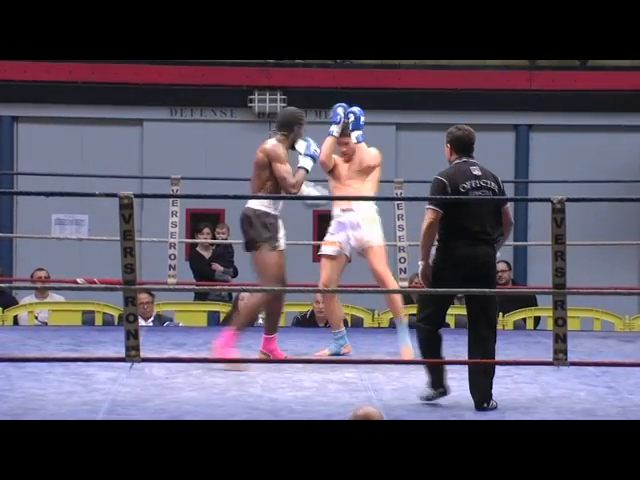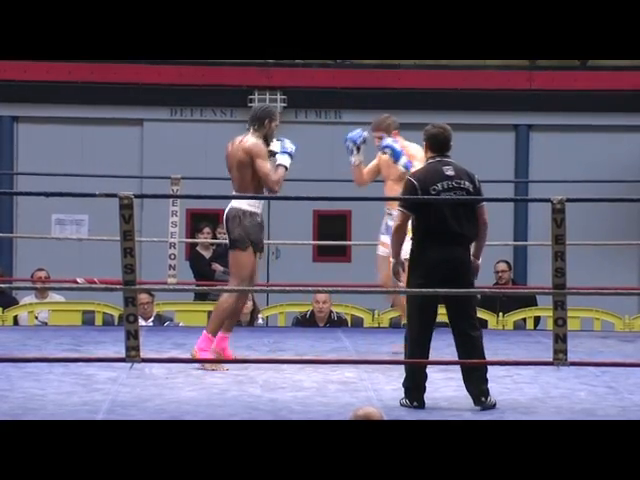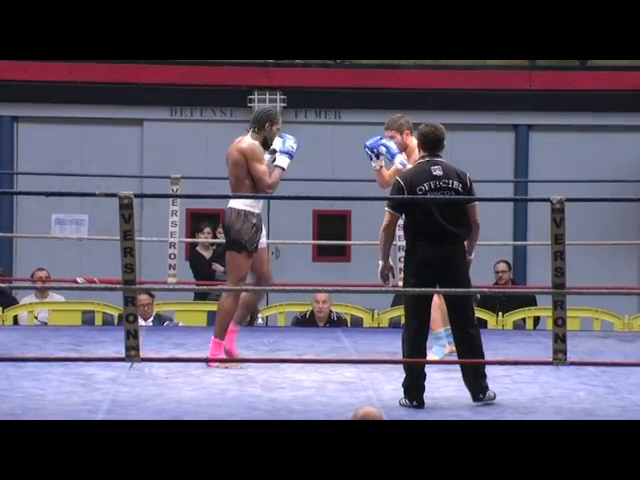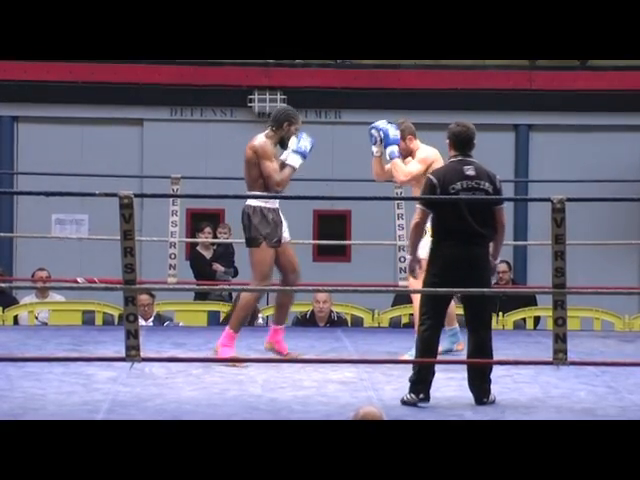
dt=0.4s
person 1, frame 1
left shoulder: (445, 178)
right shoulder: (492, 178)
left elbow: (431, 222)
right elbow: (508, 222)
left wrist: (424, 261)
left hip: (452, 257)
right hip: (484, 258)
left knee: (428, 322)
right knee: (483, 330)
left ankle: (438, 382)
right ankle: (483, 396)
person 1, frame 2
left shoulder: (417, 179)
right shoulder: (469, 177)
left elbow: (400, 225)
right elbow: (482, 222)
left wrist: (395, 258)
right wrist: (476, 257)
left hip: (427, 259)
right hip: (460, 258)
left knee: (419, 329)
right knee: (468, 328)
left ankle: (414, 394)
right ankle: (481, 392)
person 1, frame 3
left shoulder: (406, 179)
right shoulder: (460, 177)
left elbow: (388, 225)
right elbow: (474, 222)
left wrist: (384, 260)
right wrist: (468, 254)
left hip: (420, 257)
right hip: (453, 256)
left knee: (415, 328)
right knee: (465, 324)
left ankle: (414, 394)
right ankle: (479, 388)
person 1, frame 4
left shoulder: (439, 177)
right shoulder: (489, 178)
left elbow: (419, 221)
right elbow: (500, 224)
left wrist: (413, 254)
right wrist: (494, 256)
left hip: (445, 257)
right hip: (477, 258)
left knee: (430, 323)
right knee: (480, 326)
left ankle: (419, 388)
right ankle: (482, 391)
person 2, frame 1
left shoulder: (271, 146)
right shoulder: (275, 149)
right elbow: (291, 187)
right wrist: (307, 161)
left hip: (269, 219)
right hip: (260, 218)
left knee: (278, 286)
right knee: (265, 288)
left ankle: (269, 345)
right ankle: (225, 344)
person 2, frame 2
left shoulder: (238, 142)
right shoulder: (255, 145)
right elbow: (273, 186)
left wrist: (271, 154)
right wrist: (284, 159)
left hip: (246, 216)
right hip: (244, 217)
left knee: (246, 286)
right knee: (239, 286)
left ankle: (220, 345)
right ankle: (204, 345)
person 2, frame 3
left shoulder: (242, 145)
right shoulder: (251, 147)
right elbow: (269, 186)
left wrist: (272, 155)
right wrist: (283, 159)
left hip: (250, 218)
right hip: (243, 217)
left knee: (263, 280)
right knee: (235, 285)
left ankle: (230, 335)
right ankle: (216, 350)
person 2, frame 4
left shoulder: (267, 145)
right shoulder: (261, 145)
right elbow: (276, 184)
left wrist: (290, 154)
right wrist: (297, 157)
left hip: (272, 214)
right hip: (260, 215)
left knee: (292, 274)
right knee: (261, 282)
left ankle: (275, 339)
right ankle: (226, 344)
person 3, frame 1
left shoulder: (371, 154)
right shoulder: (334, 161)
left elbow: (366, 162)
right elbow: (323, 159)
left wrist: (357, 132)
right wrist: (335, 128)
left hip: (365, 219)
right hip: (339, 223)
left knee: (381, 275)
right knee: (327, 286)
left ankle: (404, 335)
right ankle: (340, 343)
person 3, frame 2
left shoulder: (414, 151)
right shoulder: (383, 154)
right elbow: (361, 181)
left wrist: (401, 158)
right wrist: (356, 153)
right hip: (389, 221)
right knee: (386, 282)
person 3, frame 3
left shoulder: (423, 153)
right shoulder: (404, 155)
right elbow: (385, 182)
left wrist: (397, 158)
right wrist: (376, 160)
left ankle: (439, 345)
right ankle: (449, 341)
person 3, frame 4
left shoulder: (427, 154)
right shoulder: (411, 158)
left elbow: (401, 177)
right elbow: (380, 175)
left wrist: (391, 148)
right wrist: (378, 146)
right hip: (431, 226)
left knee: (417, 284)
right ankle: (454, 338)
